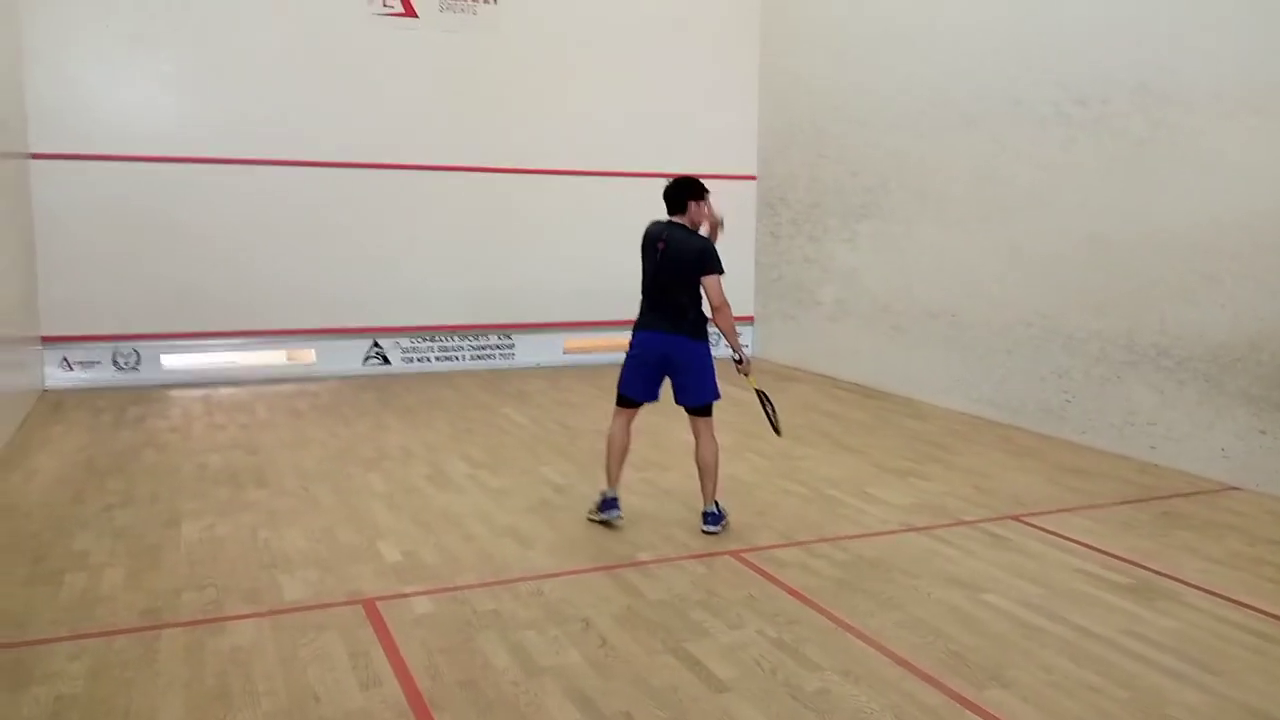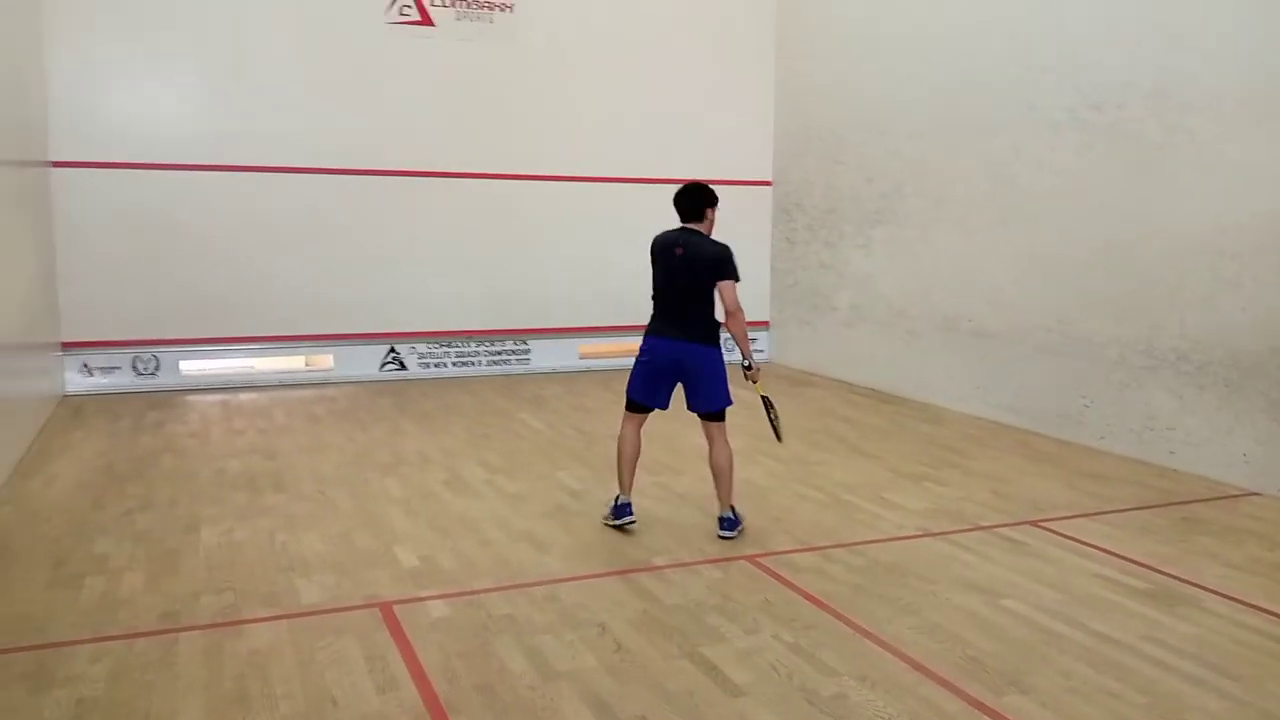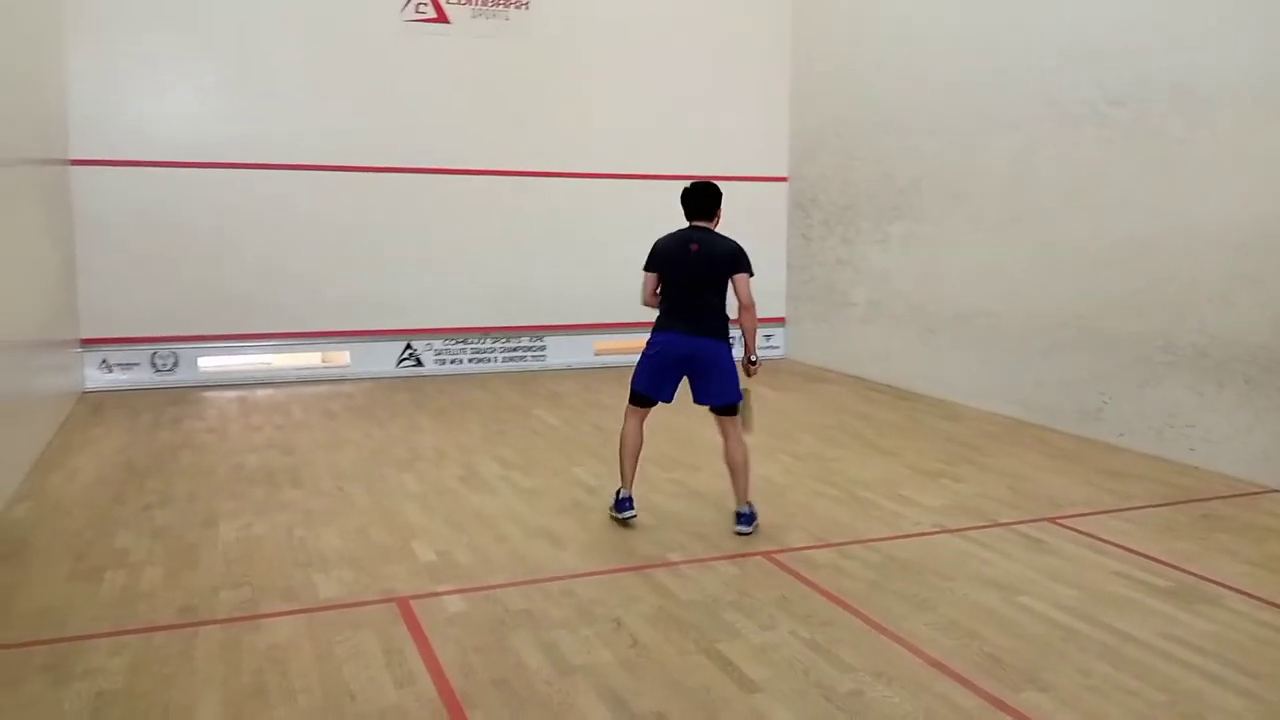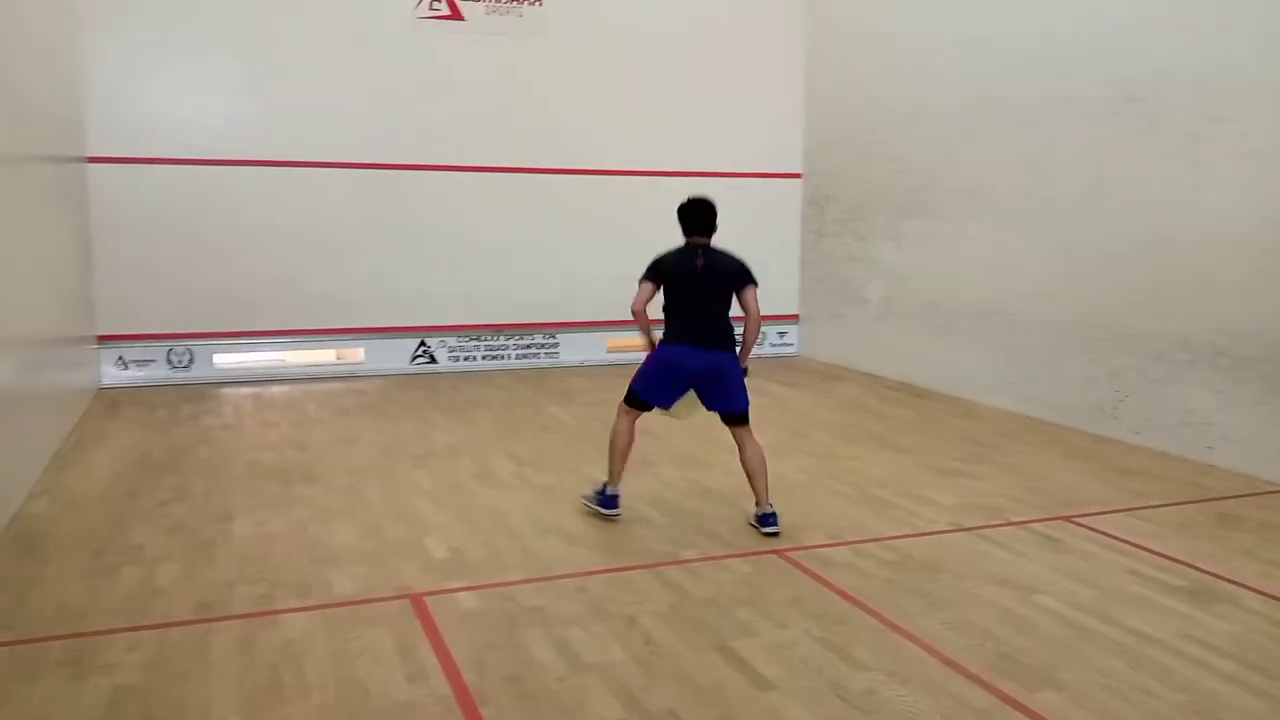
dt=0.1s
person 1, frame 1
left shoulder: (650, 233)
right shoulder: (702, 247)
right elbow: (718, 306)
left wrist: (712, 227)
right wrist: (739, 353)
left hip: (647, 338)
right hip: (690, 344)
left knee: (622, 417)
right knee: (703, 429)
left ankle: (610, 499)
right ankle: (711, 511)
person 1, frame 2
left shoulder: (660, 244)
right shoulder: (718, 254)
right elbow: (732, 311)
right wrist: (748, 359)
left hip: (658, 344)
right hip: (702, 350)
left knee: (631, 422)
right knee: (716, 435)
left ankle: (623, 504)
right ankle: (727, 516)
person 1, frame 3
left shoulder: (664, 245)
right shoulder: (732, 250)
left elbow: (648, 298)
right elbow: (747, 305)
right wrist: (751, 355)
left hip: (668, 340)
right hip: (714, 345)
left knee: (634, 414)
right knee: (731, 429)
left ankle: (624, 499)
right ankle: (744, 512)
person 1, frame 4
left shoulder: (664, 263)
right shoulder: (734, 265)
left elbow: (638, 307)
right elbow: (753, 315)
left wrist: (651, 342)
right wrist: (741, 360)
left hip: (675, 353)
right hip: (720, 358)
left knee: (627, 413)
right knee: (743, 434)
left ankle: (610, 495)
right ankle: (765, 512)
